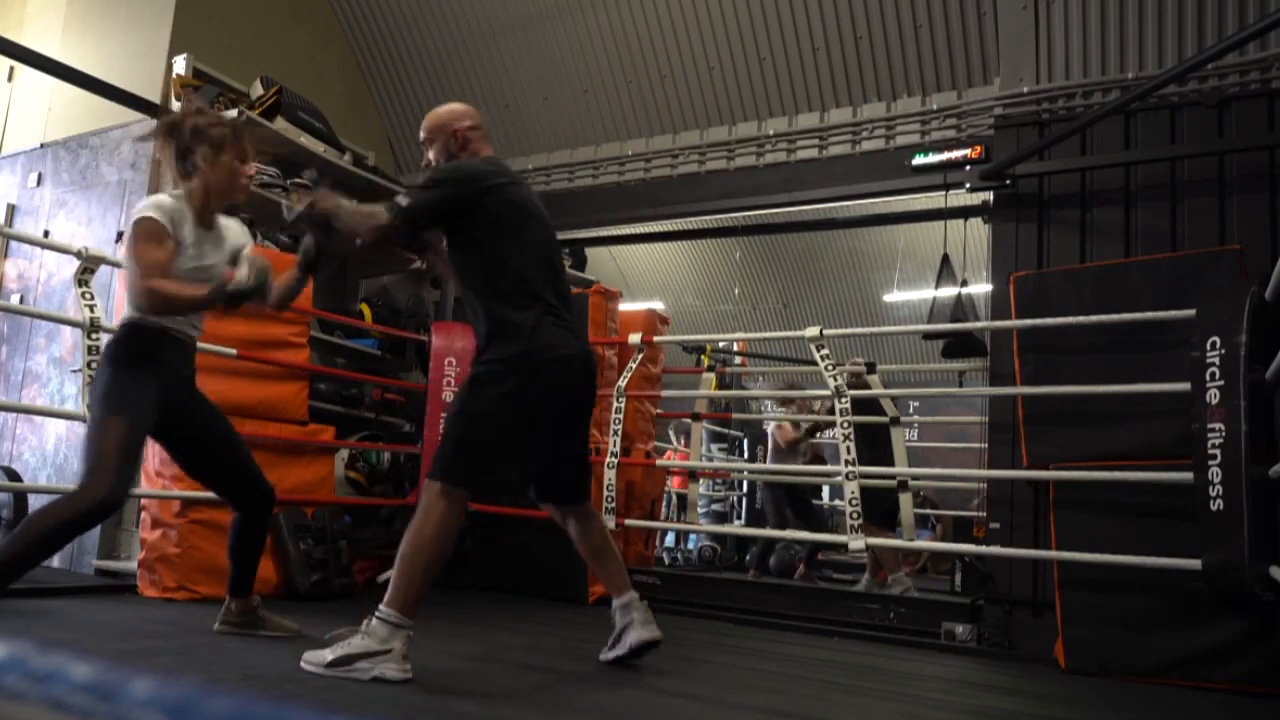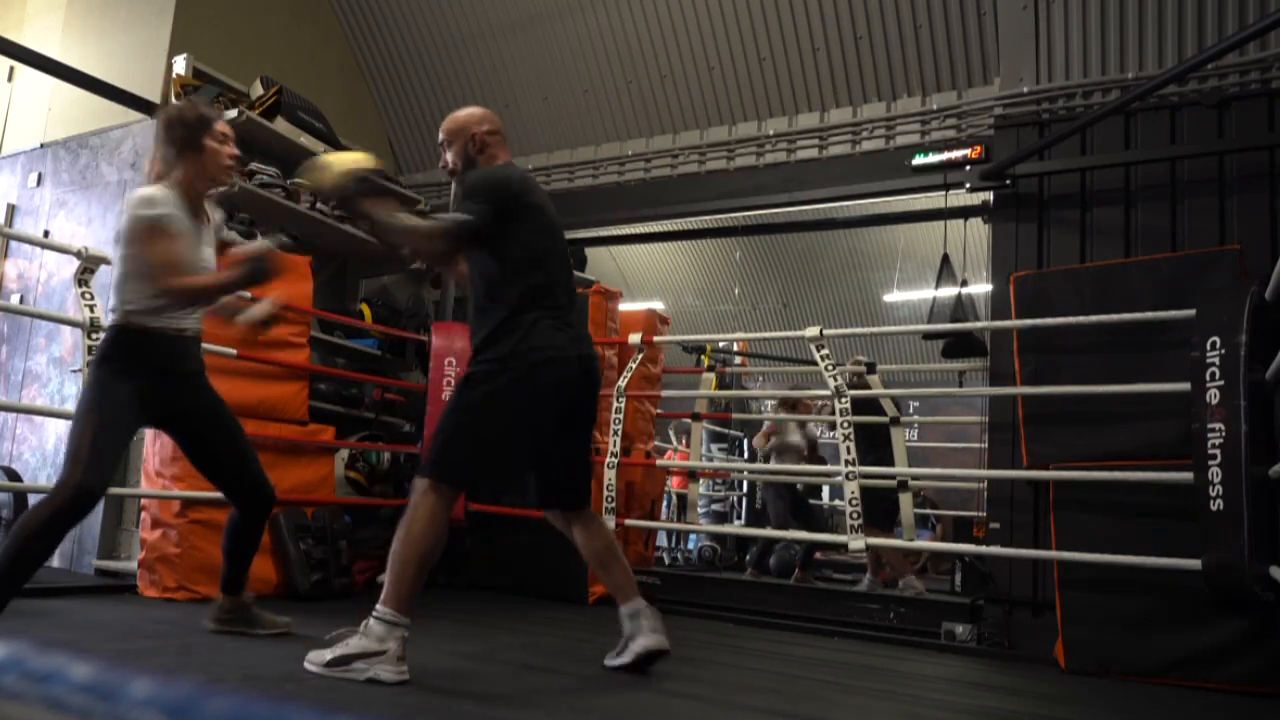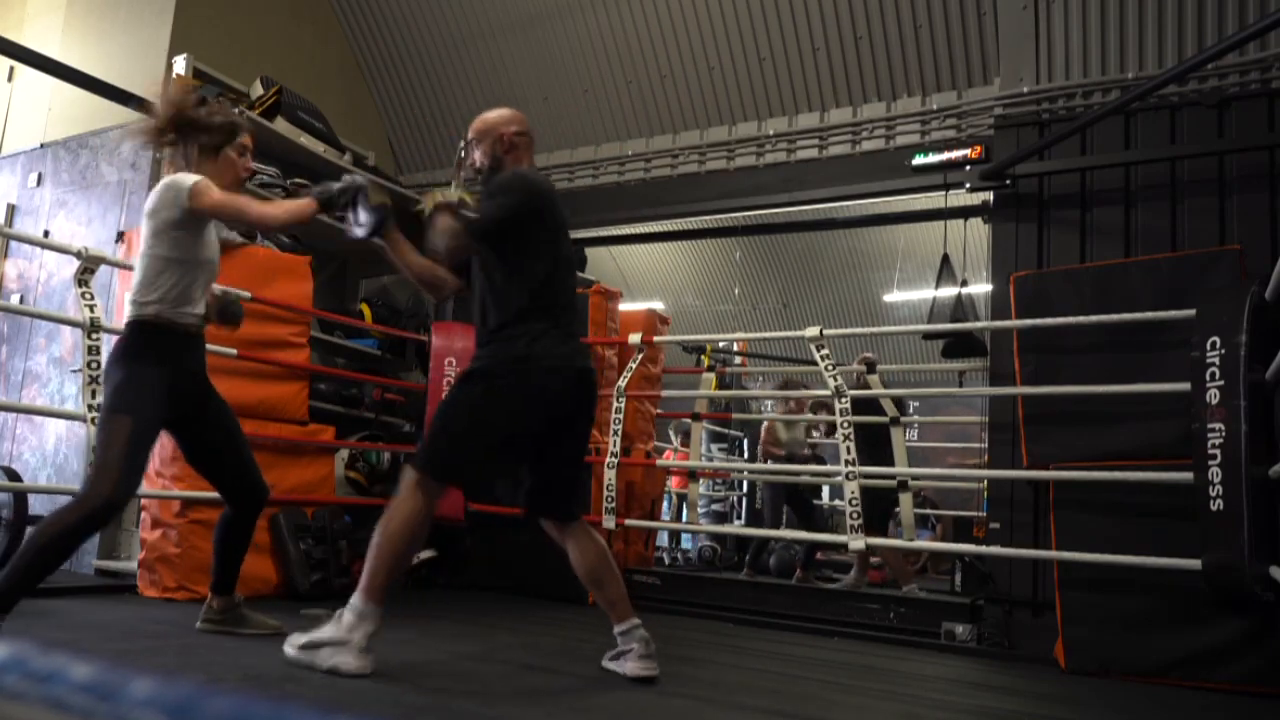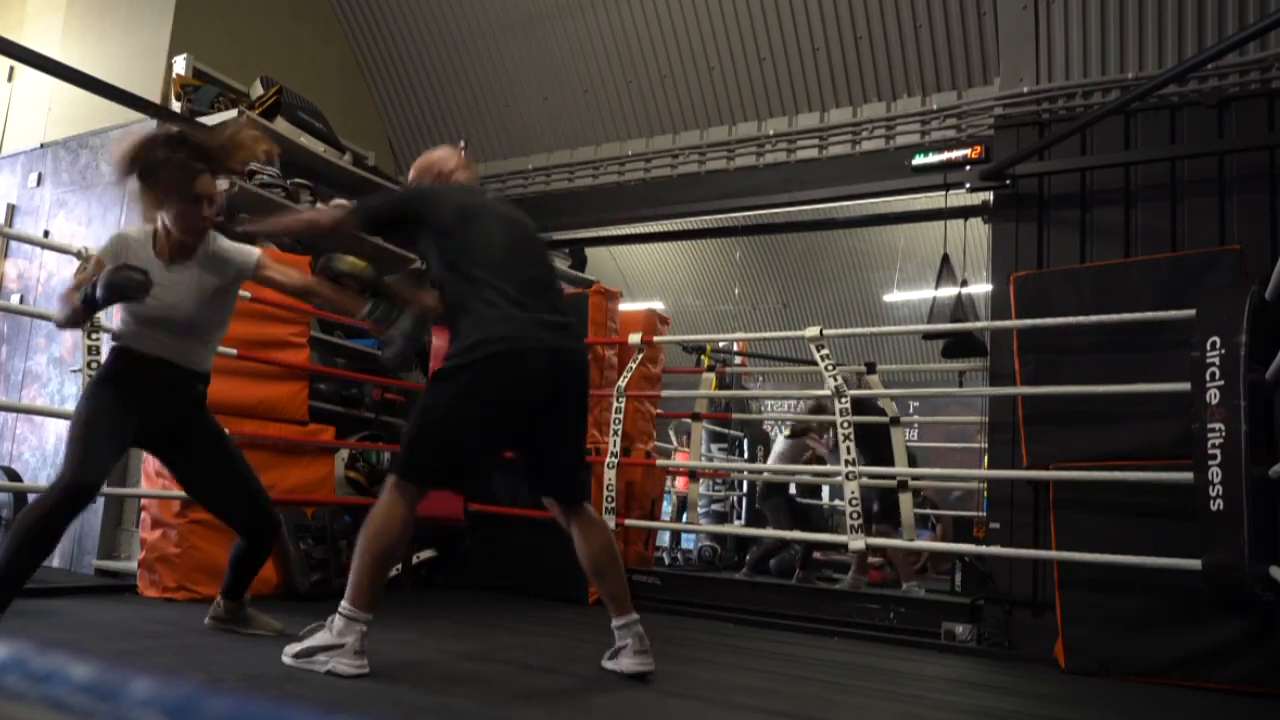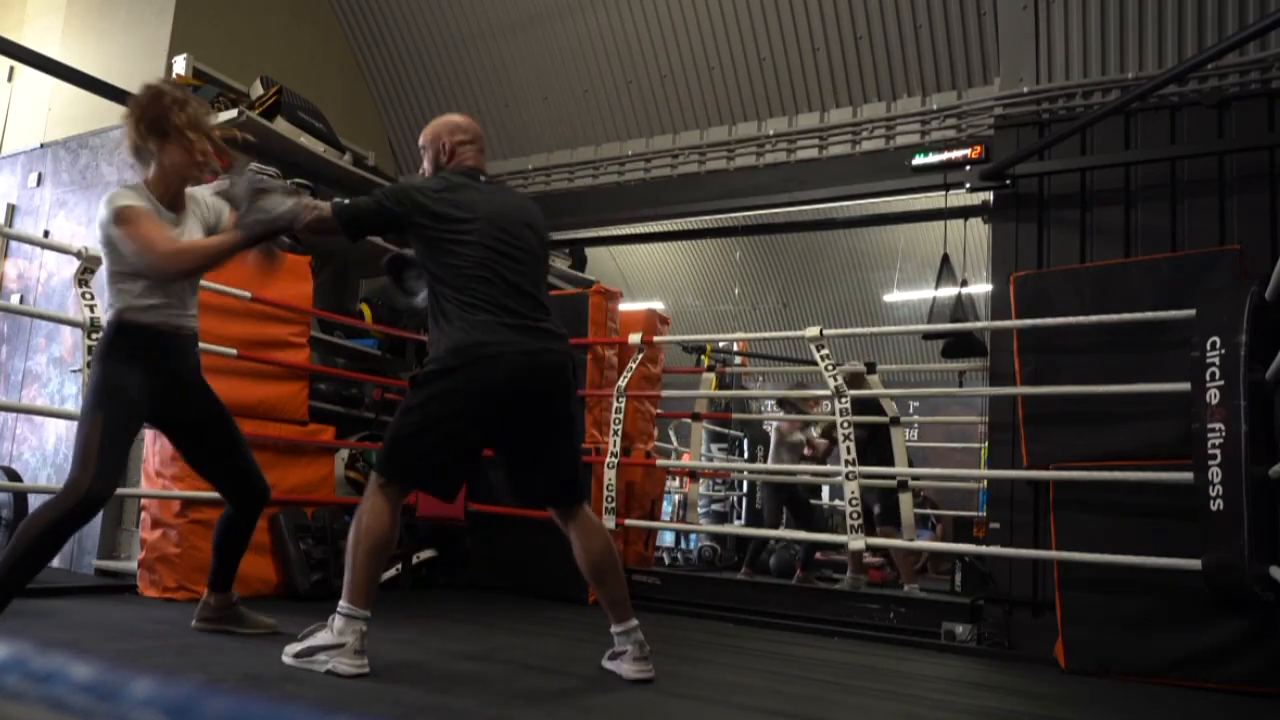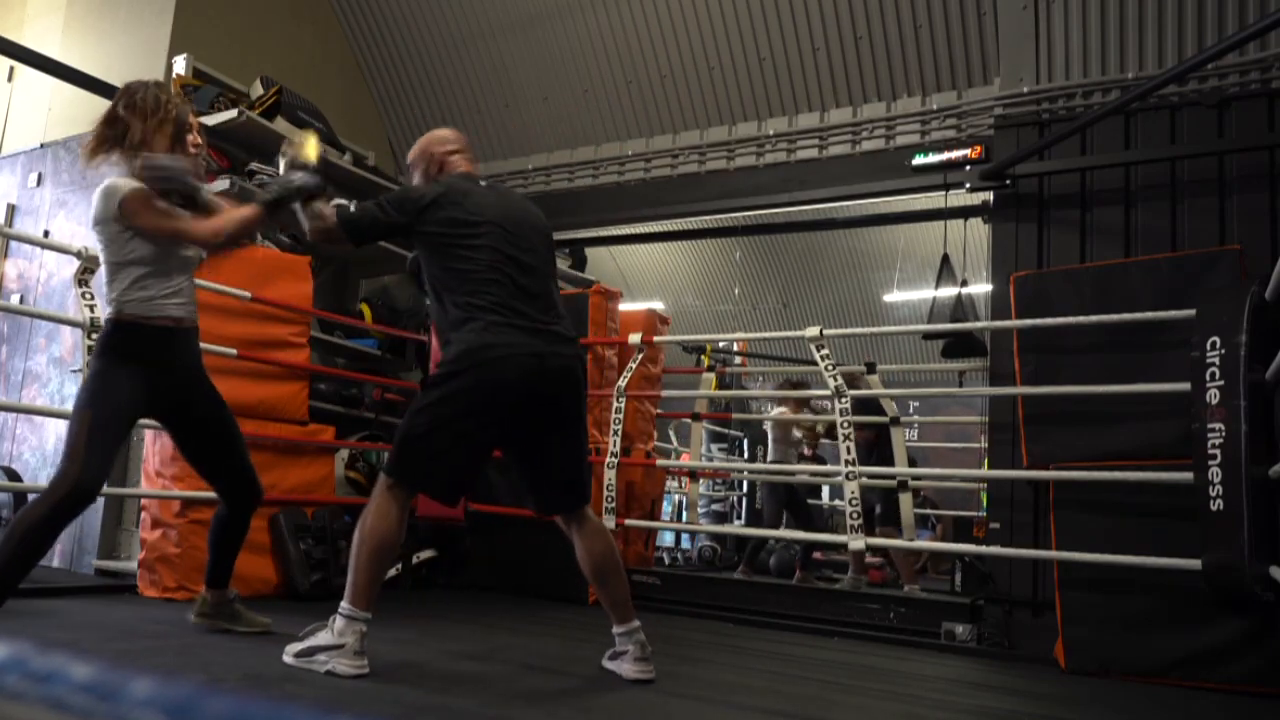
dt=0.3s
person 1, frame 1
left shoulder: (469, 178)
right shoulder: (496, 191)
left elbow: (381, 227)
right elbow: (478, 272)
left wrist: (323, 203)
right wrist: (426, 229)
left hip: (524, 360)
right hip: (568, 361)
left knee: (445, 490)
right knee: (567, 502)
left ankle: (383, 642)
right ankle: (632, 617)
person 1, frame 2
left shoulder: (493, 184)
right shoulder: (515, 194)
left elbow: (433, 242)
right elbow: (465, 266)
left wrist: (365, 203)
right wrist: (381, 217)
left hip: (520, 363)
right hip: (571, 365)
left knee: (434, 489)
right knee: (570, 508)
left ankle: (382, 641)
right ankle: (641, 624)
person 1, frame 3
left shoulder: (522, 188)
right shoulder: (518, 204)
left elbow: (449, 239)
right elbow: (442, 282)
left wrist: (444, 214)
right wrist: (385, 229)
left hip: (519, 369)
right hip: (570, 375)
left knee: (419, 484)
right knee: (562, 517)
left ankle: (351, 632)
right ankle: (634, 643)
person 1, frame 4
left shoulder: (431, 202)
right shoulder: (510, 219)
left elbow: (330, 220)
left wrist: (253, 226)
left hip: (495, 359)
right hip: (560, 359)
left knee: (404, 487)
right knee: (571, 504)
left ankle: (345, 637)
right ankle: (631, 640)
person 1, frame 5
left shoulder: (419, 196)
right shoulder: (525, 208)
left elbow: (318, 221)
left hip: (472, 363)
right hip: (547, 363)
left knee: (386, 486)
right knee: (570, 508)
left ankle: (345, 636)
right ankle: (631, 644)
person 1, frame 6
left shoulder: (426, 201)
right shoulder: (528, 211)
left elbow: (324, 228)
left hip: (485, 365)
right hip: (558, 365)
left knee: (394, 488)
right knee: (574, 511)
left ankle: (346, 637)
right ankle: (632, 645)
person 2, frame 1
left shoulder: (234, 232)
right shoulder: (157, 211)
left elbow: (270, 299)
right elbow: (148, 291)
left wrist: (309, 253)
right wrist: (224, 293)
left hip: (177, 378)
right hip: (135, 366)
left knee: (257, 496)
right knee: (100, 496)
left ankle: (240, 607)
person 2, frame 2
left shoulder: (209, 215)
right shoulder: (151, 204)
right elbow: (172, 287)
right wrist: (248, 272)
left hip: (181, 372)
right hip: (129, 365)
left knee: (257, 495)
right knee: (78, 492)
left ankle: (232, 603)
person 2, frame 3
left shoulder: (201, 201)
right shoulder: (179, 187)
right elbow: (265, 215)
left wrist: (203, 295)
right wrist: (324, 196)
left hip: (186, 366)
right hip: (147, 360)
left knee: (249, 495)
right knee: (106, 496)
left ankle: (221, 604)
person 2, frame 4
left shoulder: (227, 257)
right shoulder: (126, 244)
left elbow: (307, 287)
right elbow: (64, 314)
right wrist: (97, 295)
left hip: (184, 406)
right hip: (121, 387)
left knee: (263, 522)
right knee: (74, 485)
left ankle: (228, 605)
person 2, frame 5
left shoulder: (200, 202)
right shoulder: (125, 203)
left elbow: (262, 235)
right elbow: (175, 260)
right wrist: (251, 228)
left hip: (181, 367)
right hip: (127, 359)
left knee: (250, 492)
right knee: (89, 491)
left ankle: (218, 602)
person 2, frame 6
left shoulder: (179, 191)
right shoulder: (118, 194)
left elbow: (232, 232)
right elbow: (204, 236)
left wrist: (192, 190)
right wrist: (274, 198)
left hip: (182, 360)
right hip: (128, 356)
left knee: (243, 490)
right knee: (75, 486)
left ankle: (215, 599)
person 3, frame 1
left shoulder: (853, 394)
right shoulder: (882, 395)
left hip: (877, 469)
right hip: (893, 468)
left knee: (873, 526)
right knee: (880, 528)
left ankle: (898, 579)
right ankle: (870, 582)
person 3, frame 2
left shoulder: (853, 393)
right hip: (891, 469)
left knee: (874, 529)
right knee: (876, 528)
left ankle: (909, 582)
right ankle: (872, 582)
person 3, frame 3
left shoulder: (858, 399)
right shoulder: (892, 398)
right hip: (889, 471)
left knee: (874, 533)
right knee: (868, 529)
left ankle: (910, 588)
right ankle: (858, 576)
person 3, frame 4
left shoulder: (856, 405)
right shoulder: (864, 405)
left hip: (890, 470)
right hip: (879, 470)
left knee: (883, 529)
left ankle: (911, 587)
right ankle: (856, 578)
person 3, frame 5
left shoulder: (864, 401)
right shoulder: (863, 401)
left elbow: (856, 436)
left knee: (886, 530)
left ankle: (911, 587)
right ankle: (854, 578)
person 3, frame 6
left shoulder: (865, 402)
right shoulder: (863, 403)
left elbow: (863, 438)
left knee: (887, 531)
left ankle: (912, 590)
right ankle: (854, 579)
person 4, frame 1
left shoulder: (803, 427)
right shoulder: (779, 423)
right elbow: (787, 443)
left wrist: (812, 458)
right wrist: (812, 429)
left hip: (794, 484)
right hip: (773, 483)
left knee: (817, 528)
right knee: (778, 527)
left ankle: (805, 571)
right ankle: (755, 572)
person 4, frame 2
left shoulder: (808, 429)
right shoulder: (782, 420)
left elbow: (810, 459)
right elbow: (758, 439)
left wrist: (812, 445)
right wrist: (767, 448)
left hip: (791, 485)
right hip: (774, 483)
left knee: (816, 528)
right knee: (780, 526)
left ankle: (801, 573)
right ankle: (753, 571)
person 4, frame 3
left shoulder: (803, 424)
right shoulder: (773, 421)
left elbow: (805, 454)
right elbow: (764, 452)
right wrist: (790, 456)
left hip: (795, 483)
right hip: (776, 481)
left knee: (815, 528)
right knee: (772, 527)
left ankle: (802, 573)
right ankle: (749, 570)
person 4, frame 4
left shoulder: (794, 433)
right shoulder: (803, 436)
left wrist: (812, 457)
left hip: (779, 491)
right hip: (772, 492)
left knee: (812, 528)
left ankle: (802, 573)
right ankle: (748, 570)
person 4, frame 5
left shoulder: (806, 429)
right shoulder: (784, 419)
left elbow: (816, 454)
right elbow: (791, 429)
right wrist: (808, 416)
left hip: (792, 482)
right hip: (775, 479)
left knee: (814, 528)
right knee: (771, 526)
left ankle: (803, 574)
right ankle: (746, 570)
person 4, frame 6
left shoulder: (795, 422)
right shoulder: (780, 413)
left elbow: (812, 437)
right elbow: (804, 426)
left wrist: (813, 428)
left hip: (790, 479)
left knee: (812, 527)
right knee: (771, 524)
left ankle: (803, 573)
right ankle: (744, 568)
